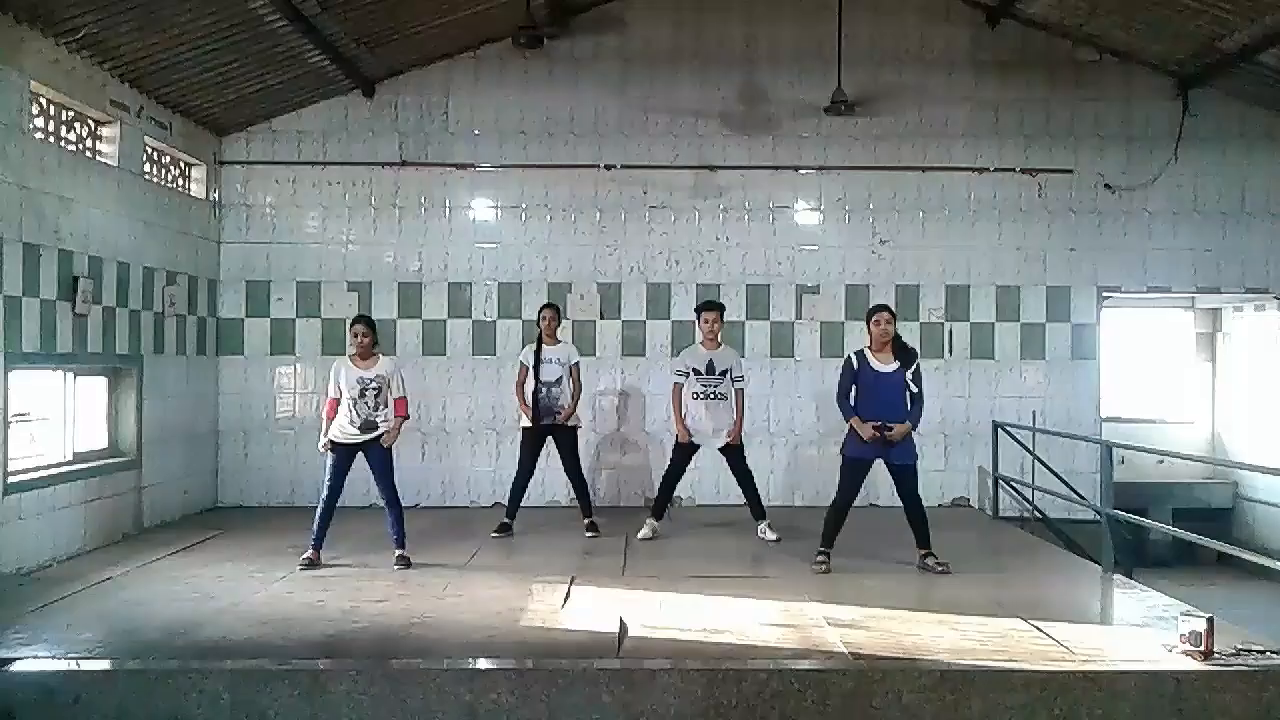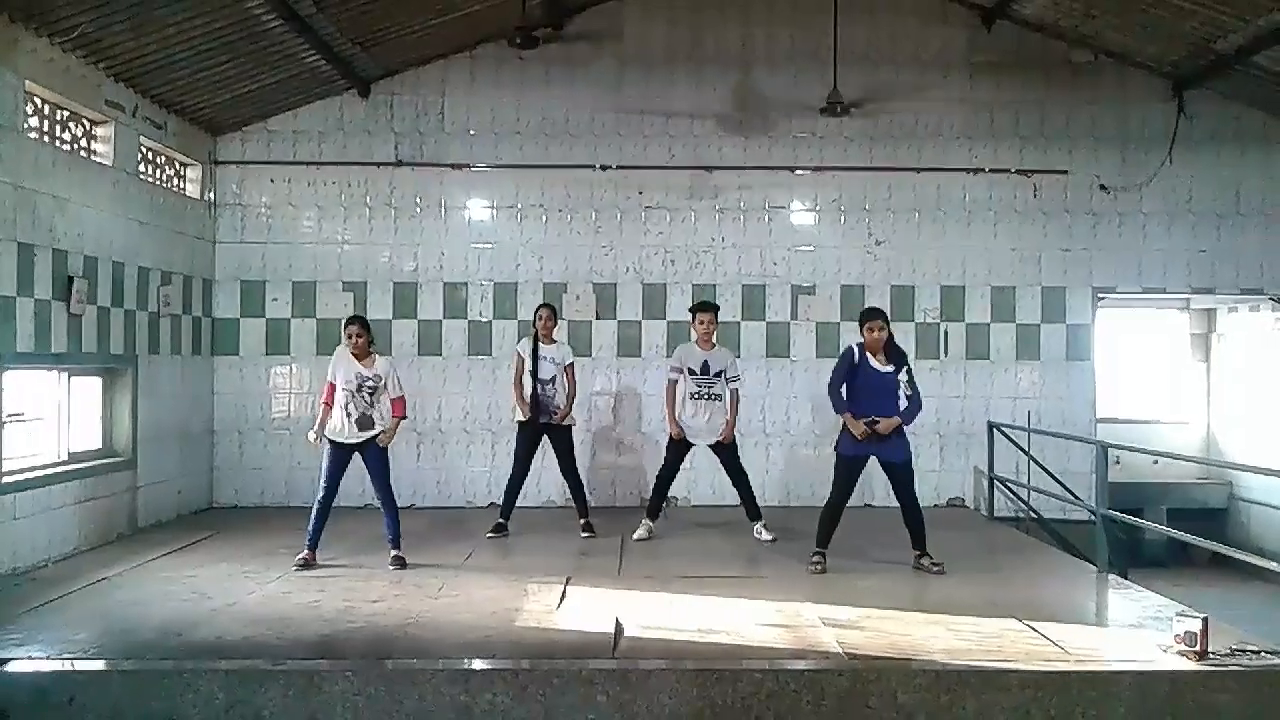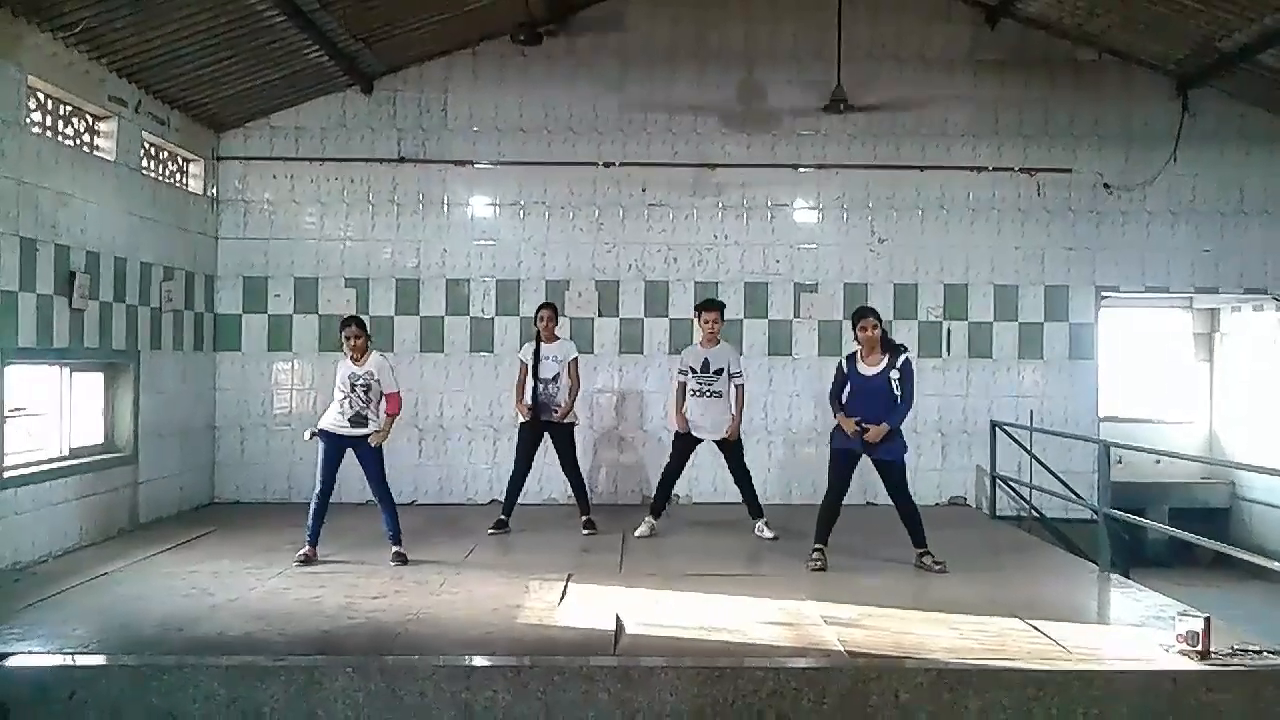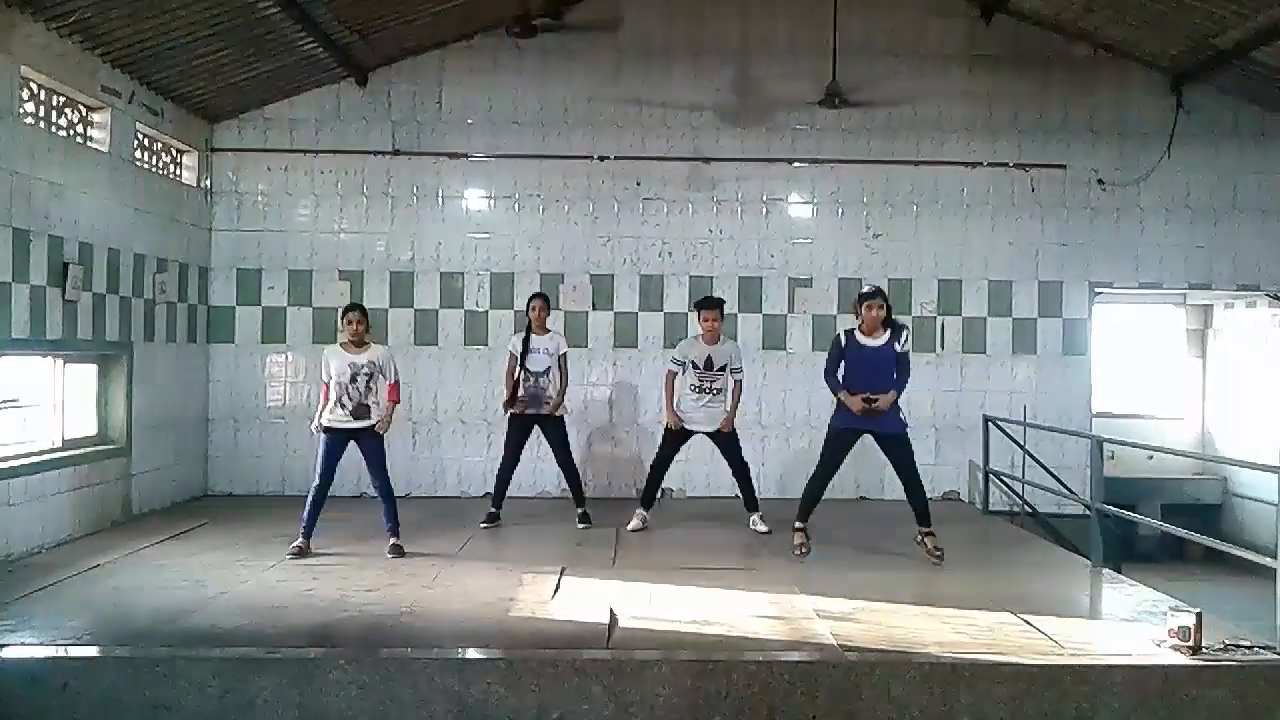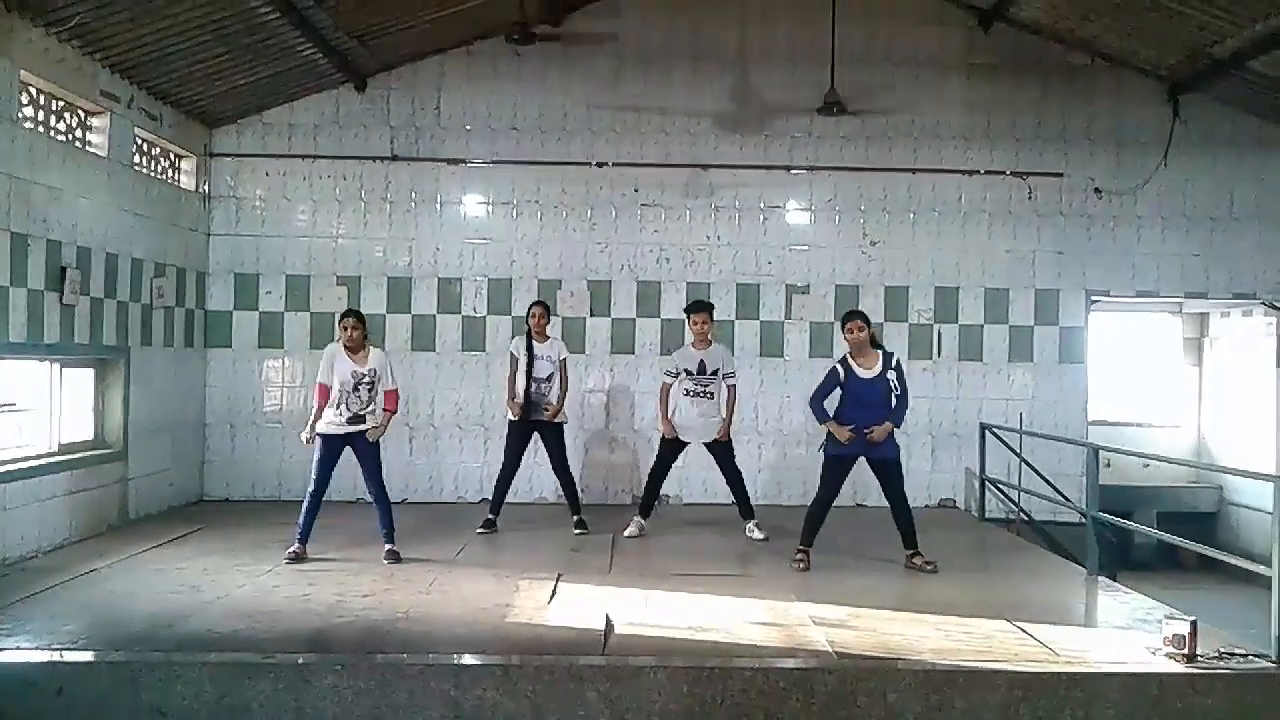
dt=1s
person 1, frame 1
left shoulder: (908, 359)
right shoulder: (856, 360)
left elbow: (917, 400)
right elbow: (843, 397)
left wrist: (908, 426)
right wrist: (858, 425)
left hip: (899, 439)
right hip: (862, 438)
left knee: (911, 498)
right knee: (844, 497)
left ankle: (925, 554)
right ankle: (823, 551)
person 1, frame 2
left shoulder: (898, 361)
right shoulder: (853, 354)
left elbow: (915, 401)
right elbow: (834, 388)
left wrist: (896, 421)
right wrist: (849, 421)
left hip: (891, 437)
right hip: (855, 437)
left knee: (908, 497)
right knee: (838, 496)
left ankle: (921, 554)
right ankle: (819, 552)
person 1, frame 3
left shoulder: (899, 358)
right shoulder: (848, 362)
left elbow: (907, 399)
right elbow: (835, 396)
left wrist: (885, 427)
right wrist: (841, 419)
left hip: (885, 437)
right hip: (848, 436)
left knee: (901, 495)
right knee: (835, 493)
left ankle: (922, 552)
right ankle: (818, 549)
person 1, frame 4
left shoulder: (899, 337)
right shoulder: (845, 338)
left elbow: (904, 374)
right elbow: (830, 373)
left wrist: (892, 396)
right wrist: (846, 397)
left hip: (887, 416)
right hip: (849, 415)
left knee: (909, 474)
right knee: (824, 470)
left ankle: (925, 532)
right ankle: (801, 526)
person 1, frame 5
left shoulder: (891, 362)
right shoulder: (841, 368)
left elbow: (902, 400)
right elbow: (816, 400)
left wrist: (889, 426)
right wrist: (832, 427)
left hip: (882, 440)
right hip: (844, 439)
left knee: (897, 496)
right knee: (825, 495)
left ankle: (912, 553)
right ankle: (803, 550)
person 2, frame 1
left shoulder: (388, 365)
right shoulder: (340, 366)
left elbow: (400, 402)
right elbow: (331, 403)
left wrist: (394, 430)
right wrist: (324, 434)
left hip: (376, 438)
right hip: (342, 437)
left knee: (388, 492)
right knee: (329, 494)
left ankle: (400, 549)
right ankle: (314, 550)
person 2, frame 2
left shoulder: (384, 364)
right shoulder: (340, 355)
left elbow: (398, 403)
right elbow: (329, 392)
left wrist: (391, 431)
right wrist: (319, 424)
left hip: (372, 438)
right hip: (338, 437)
left knee: (384, 493)
right knee: (325, 493)
left ankle: (396, 549)
right ankle: (309, 551)
person 2, frame 3
left shoulder: (380, 362)
right shoulder: (341, 365)
left elbow: (393, 398)
left wrist: (384, 430)
right wrist: (318, 427)
left hip: (365, 435)
right hip: (333, 432)
left knee: (381, 490)
right knee: (322, 489)
left ankle: (396, 545)
right ankle: (310, 547)
person 2, frame 4
left shoulder: (381, 353)
right shoulder: (331, 353)
left elbow: (392, 388)
right elbow: (327, 389)
left wrist: (387, 417)
right wrist: (318, 417)
left hip: (369, 426)
right hip: (335, 426)
left knee: (381, 482)
right knee: (321, 482)
left ankle: (393, 537)
right ankle: (304, 538)
person 2, frame 5
left shoulder: (378, 357)
right shoulder: (332, 352)
left elbow: (391, 395)
right elbow: (322, 391)
left wrist: (382, 426)
right wrist: (312, 424)
left hip: (364, 432)
right hip: (330, 430)
left knee: (376, 488)
right knee: (316, 487)
left ankle: (389, 543)
right ankle: (300, 544)
person 3, frame 1
left shoulder: (732, 356)
right shoulder: (687, 355)
left elbow: (739, 392)
right elbow: (677, 391)
left wrist: (738, 426)
right wrist: (679, 425)
left hip: (725, 430)
right hip: (692, 429)
left knee: (743, 475)
right knee: (673, 473)
left ankle: (762, 523)
right ankle: (653, 521)
person 3, frame 2
left shoulder: (726, 356)
right shoulder: (682, 352)
left elbow: (734, 392)
right elbow: (671, 386)
left wrist: (731, 425)
right wrist: (671, 421)
left hip: (718, 428)
right hip: (685, 427)
left knee: (738, 474)
right knee: (666, 473)
left ankle: (758, 523)
right ankle: (648, 521)
person 3, frame 3
left shoulder: (729, 353)
right shoulder: (688, 353)
left elbow: (739, 387)
right elbow: (680, 387)
left wrist: (737, 421)
right wrist: (679, 415)
left hip: (723, 426)
right hip: (691, 424)
left knee: (740, 472)
right knee: (672, 470)
left ankle: (759, 521)
right ankle: (652, 519)
person 3, frame 4
left shoulder: (731, 348)
right shoulder: (687, 345)
left elbow: (737, 381)
right elbow: (671, 376)
left wrist: (732, 414)
right wrist: (669, 411)
left hip: (718, 418)
right hip: (684, 417)
left knee: (738, 465)
right knee: (661, 461)
left ankle: (754, 514)
right ankle: (643, 511)
person 3, frame 5
left shoulder: (723, 353)
right shoulder: (680, 355)
left elbow: (731, 389)
right elbow: (666, 389)
left wrist: (727, 423)
right wrist: (664, 422)
left hip: (714, 427)
right hip: (680, 426)
left knee: (732, 473)
right knee: (658, 471)
left ankle: (750, 521)
right ankle: (640, 518)
person 4, frame 1
left shoulder: (569, 350)
right shoulder: (529, 351)
left elbow: (577, 384)
right elbow: (520, 383)
left wrist: (572, 408)
right wrist: (523, 407)
left hip: (563, 420)
right hip: (534, 420)
left knee: (574, 470)
right knee: (524, 471)
left ankle: (588, 519)
right ankle: (508, 520)
person 4, frame 2
left shoulder: (564, 350)
right shoulder: (526, 344)
left elbow: (572, 383)
right elbow: (518, 376)
left wrist: (567, 408)
right wrist: (520, 401)
left hip: (558, 418)
right hip: (530, 417)
left knee: (569, 469)
right knee: (519, 469)
left ankle: (584, 519)
right ankle: (502, 521)
person 4, frame 3
left shoulder: (567, 346)
right shoulder: (529, 348)
left elbow: (575, 381)
right elbow: (521, 380)
left wrist: (569, 406)
right wrist: (519, 404)
left hip: (560, 416)
right hip: (532, 415)
left knee: (571, 467)
right knee: (520, 467)
left ankle: (586, 516)
right ankle: (504, 517)
person 4, frame 4
left shoulder: (557, 339)
right shoulder: (518, 339)
left elbow: (563, 373)
right elbow: (510, 373)
left wrist: (559, 399)
right wrist: (510, 397)
left hip: (550, 409)
right hip: (522, 409)
left knee: (565, 459)
right knee: (509, 460)
left ankle: (581, 509)
right ankle: (494, 510)
person 4, frame 5
left shoulder: (558, 346)
right shoulder: (519, 343)
left elbow: (564, 380)
right elbow: (512, 377)
left wrist: (559, 405)
right wrist: (510, 401)
left hip: (549, 415)
right hip: (521, 415)
left knee: (561, 466)
right knee: (508, 466)
left ankle: (577, 515)
right ankle: (492, 516)
